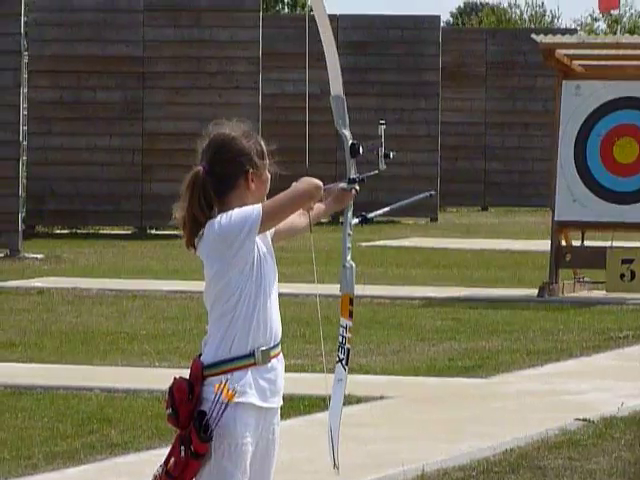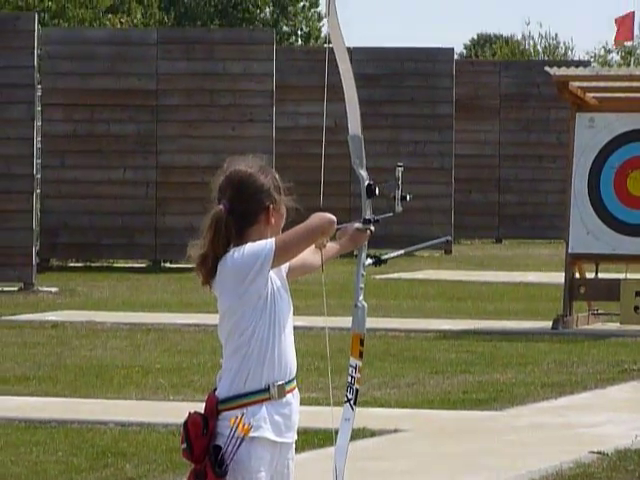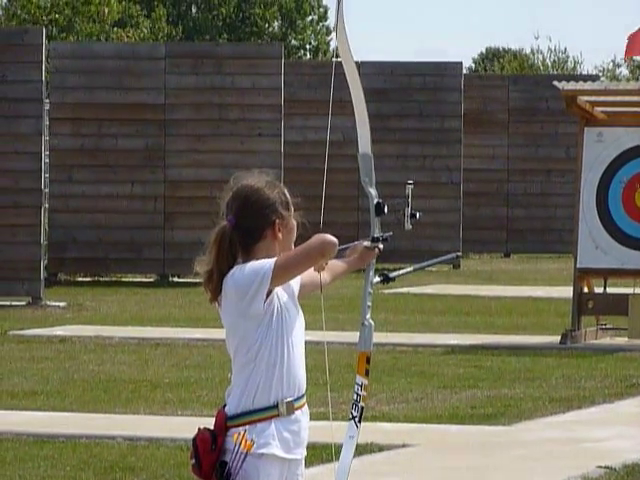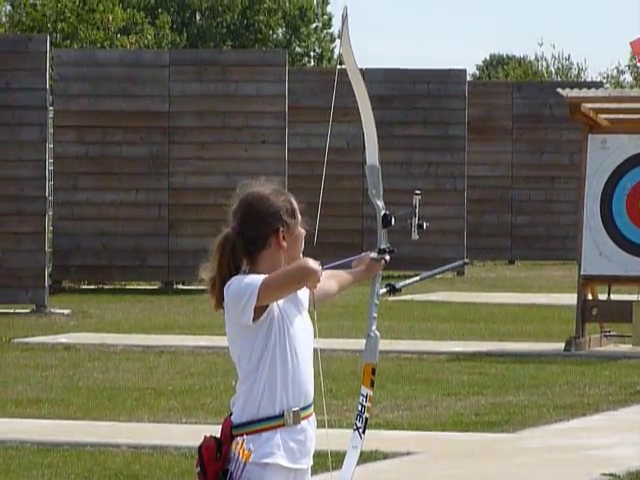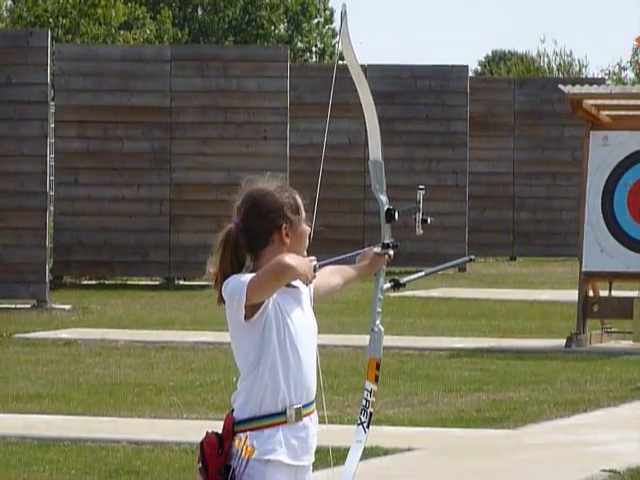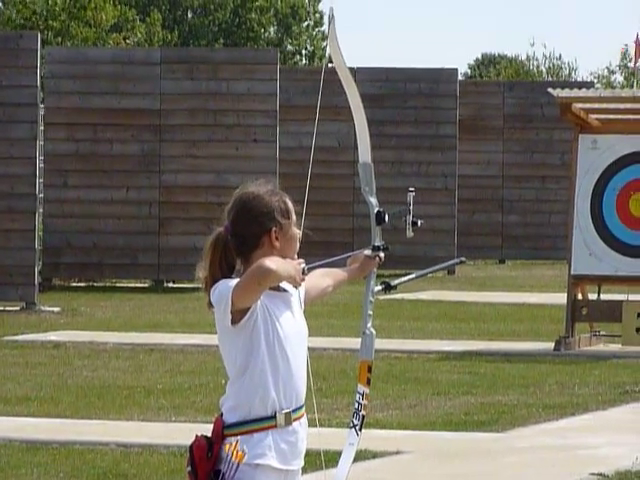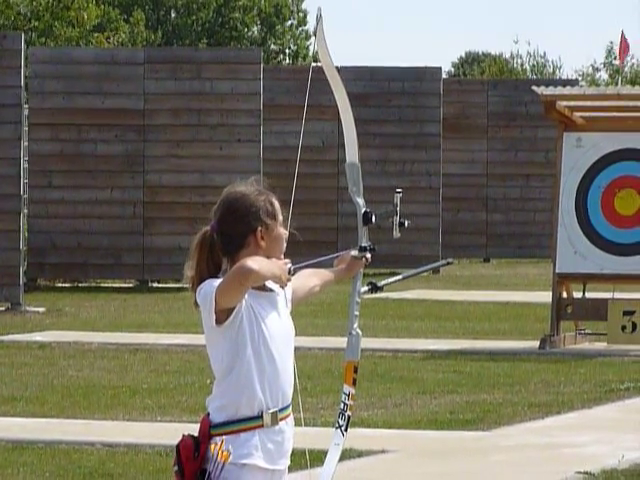
dt=0.5s
person 1, frame 1
left shoulder: (251, 228)
right shoulder: (226, 228)
left elbow: (294, 221)
right elbow: (309, 188)
left wrist: (328, 206)
right wrist: (315, 197)
left hip: (262, 379)
right hip: (233, 387)
person 1, frame 2
left shoulder: (265, 264)
right shoulder: (241, 263)
left elbow: (308, 258)
right elbow: (324, 222)
left wrist: (343, 244)
right wrist: (322, 237)
left hip: (278, 415)
right hip: (248, 423)
person 1, frame 3
left shoulder: (280, 281)
right shoulder: (244, 280)
left elbow: (319, 274)
right elbow: (324, 244)
left wrist: (353, 262)
right wrist: (319, 255)
left hip: (288, 433)
right hip: (257, 440)
person 1, frame 4
left shoulder: (293, 288)
right shoulder: (241, 291)
left elbow: (326, 282)
right elbow: (306, 271)
left wrist: (360, 272)
right wrist: (308, 272)
left hip: (296, 442)
right hip: (262, 449)
person 1, frame 5
left shoulder: (297, 285)
right shoulder: (240, 289)
left elbow: (331, 277)
right elbow: (284, 266)
left wrist: (364, 267)
right wrist: (298, 266)
left hip: (298, 439)
right hip: (263, 448)
person 1, frame 6
left shoulder: (288, 289)
right shoulder: (230, 295)
left elbow: (321, 281)
right elbow: (265, 270)
left wrist: (354, 270)
right wrist: (286, 269)
left hip: (288, 443)
right hip: (253, 452)
person 1, frame 7
left shoulder: (276, 290)
right shoulder: (215, 295)
left elbow: (309, 281)
right elbow: (247, 270)
left wrist: (341, 271)
right wrist: (272, 268)
left hip: (274, 442)
right hip: (240, 452)
